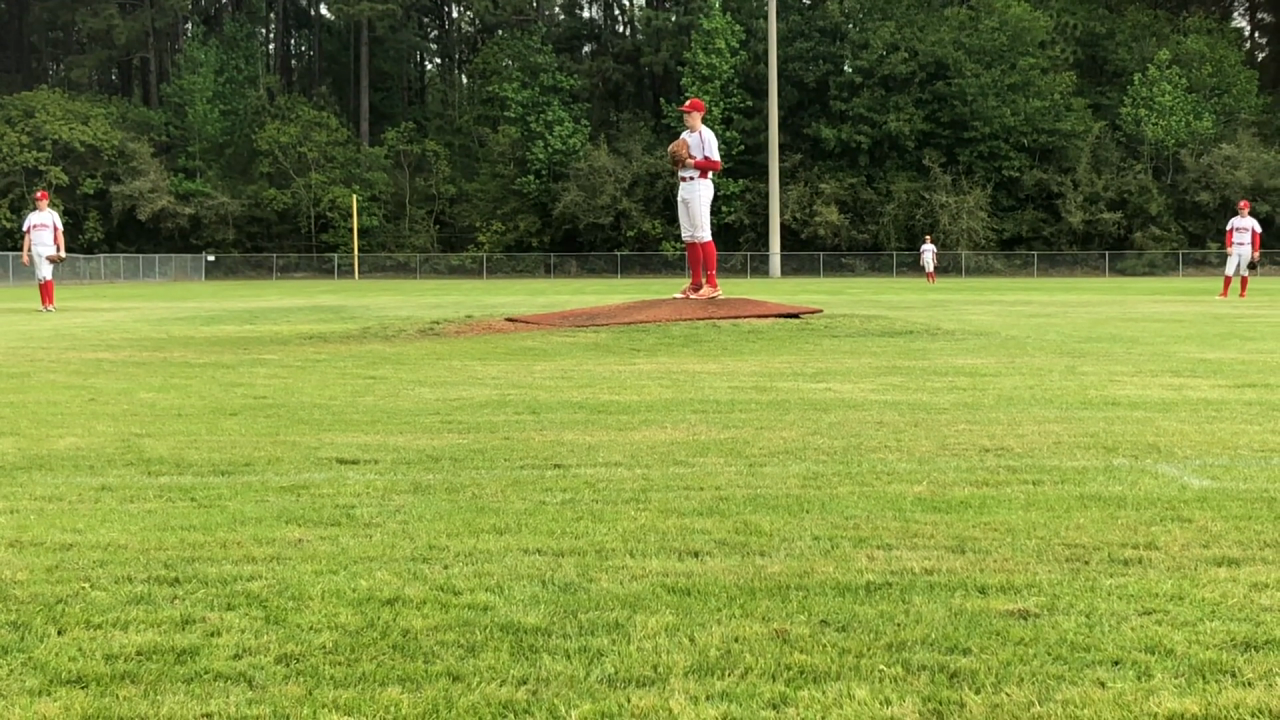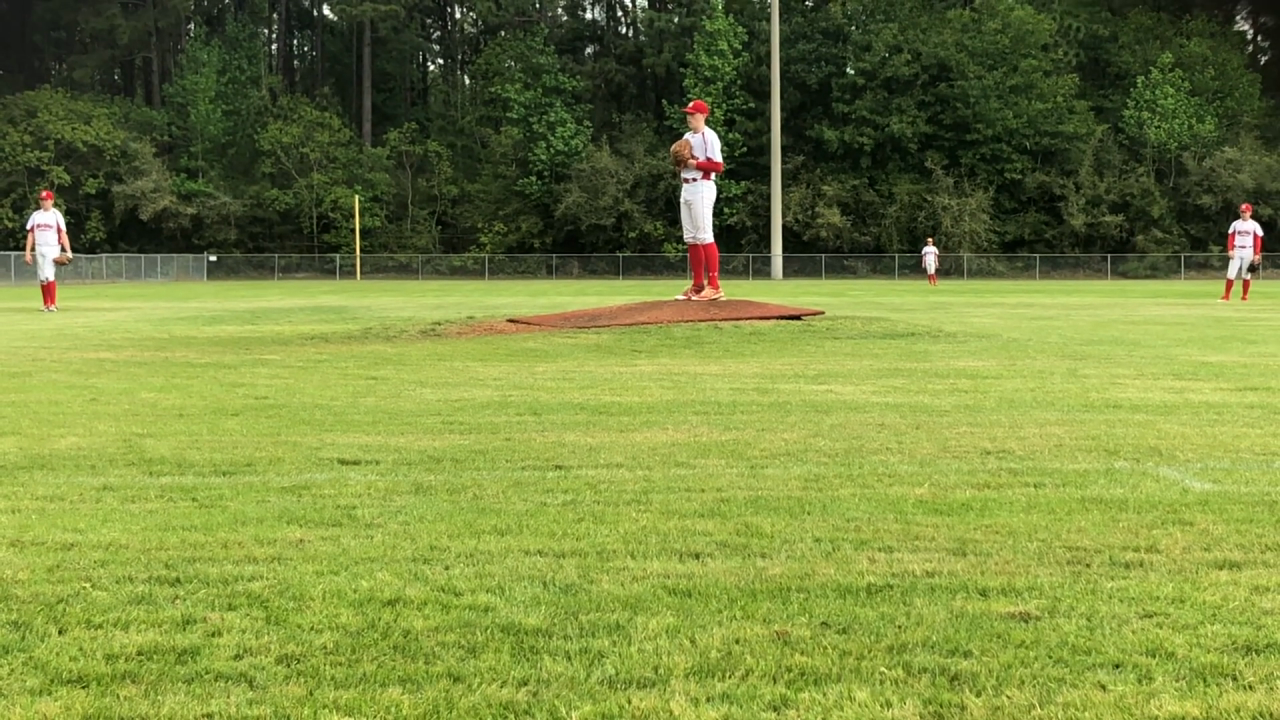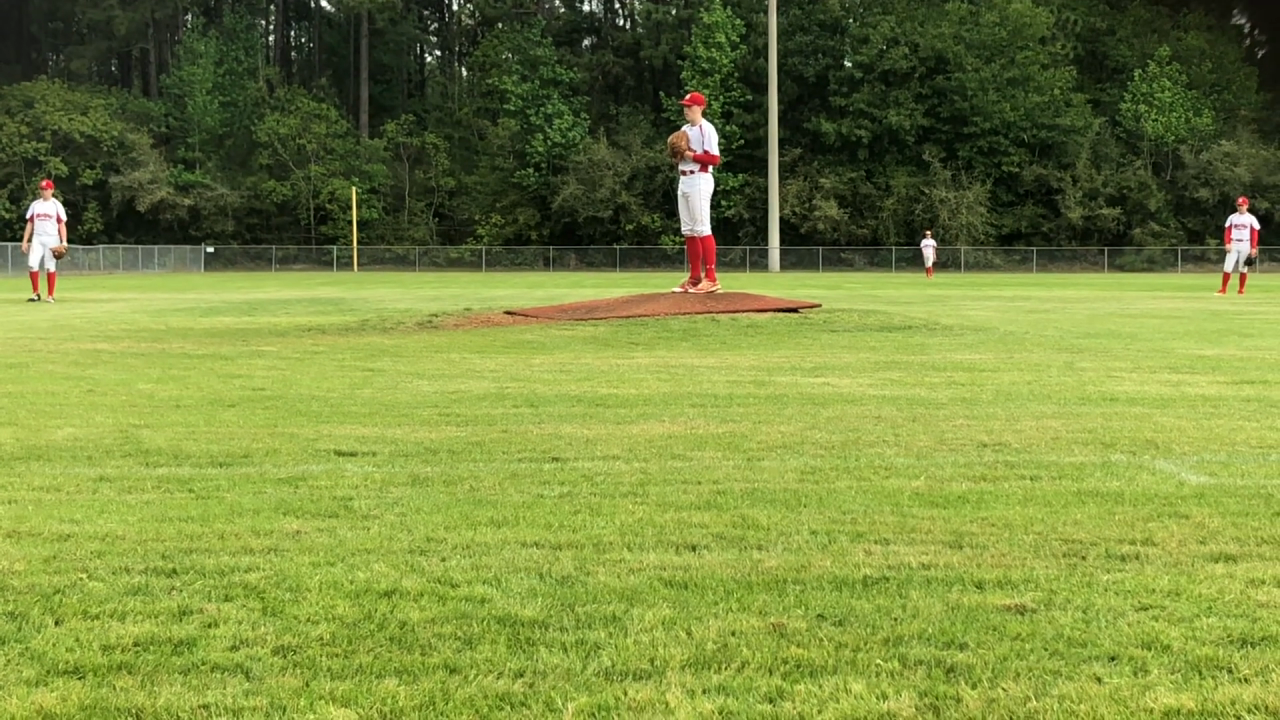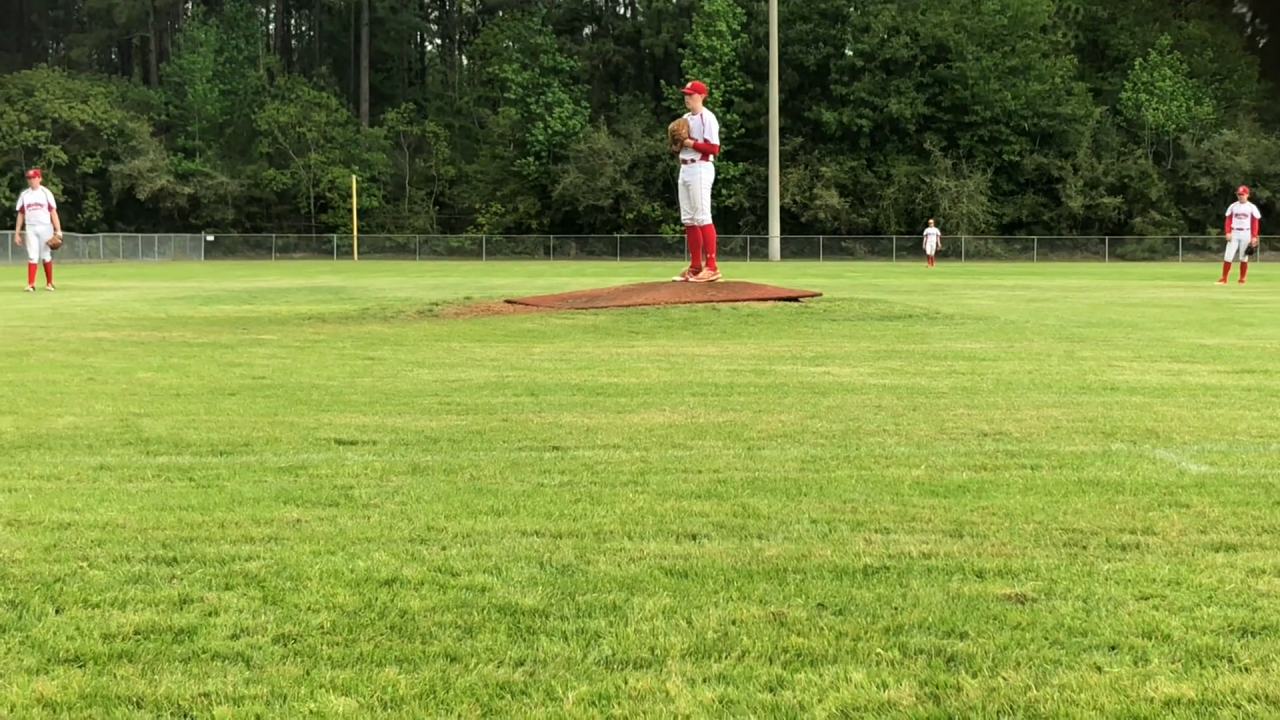
dt=0.5s
person 1, frame 1
left shoulder: (706, 135)
right shoulder: (684, 136)
left elbow: (715, 165)
left wrist: (691, 163)
left hip: (699, 186)
right hip: (683, 186)
left knee: (702, 235)
right knee: (688, 237)
left ankle: (712, 284)
right ankle: (696, 283)
person 1, frame 2
left shoulder: (709, 136)
right shoulder: (687, 137)
left elbow: (717, 166)
left wrist: (693, 163)
left hip: (702, 188)
right hip: (686, 188)
left knee: (704, 236)
right knee: (691, 238)
left ankle: (714, 286)
right ankle: (697, 284)
person 1, frame 3
left shoulder: (706, 129)
right shoulder: (684, 129)
left elbow: (714, 159)
left wrist: (690, 155)
left hip: (699, 180)
right hip: (684, 180)
left knee: (702, 228)
right knee: (688, 230)
left ankle: (711, 278)
right ankle: (695, 277)
person 1, frame 4
left shoulder: (707, 118)
right shoulder: (685, 118)
left elbow: (714, 149)
left wrist: (690, 143)
left hip: (700, 169)
right hip: (685, 169)
left knee: (702, 218)
right knee: (688, 219)
left ankle: (711, 267)
right ankle: (695, 266)
